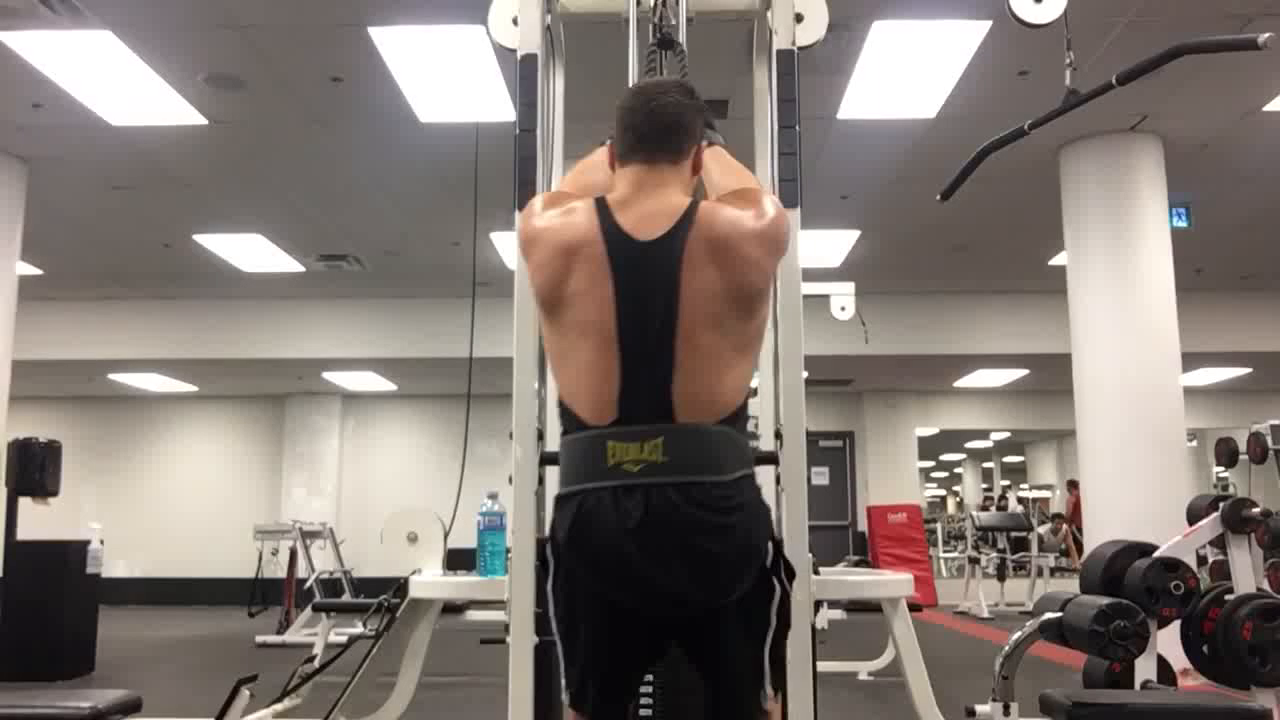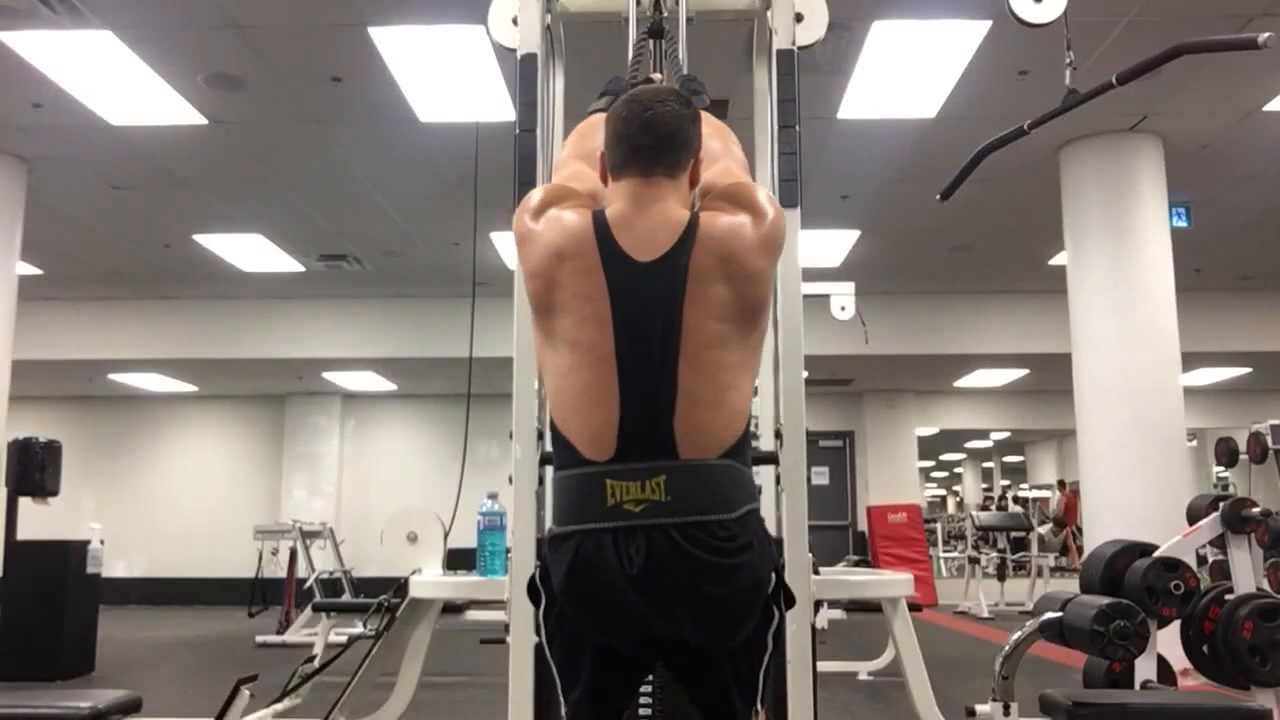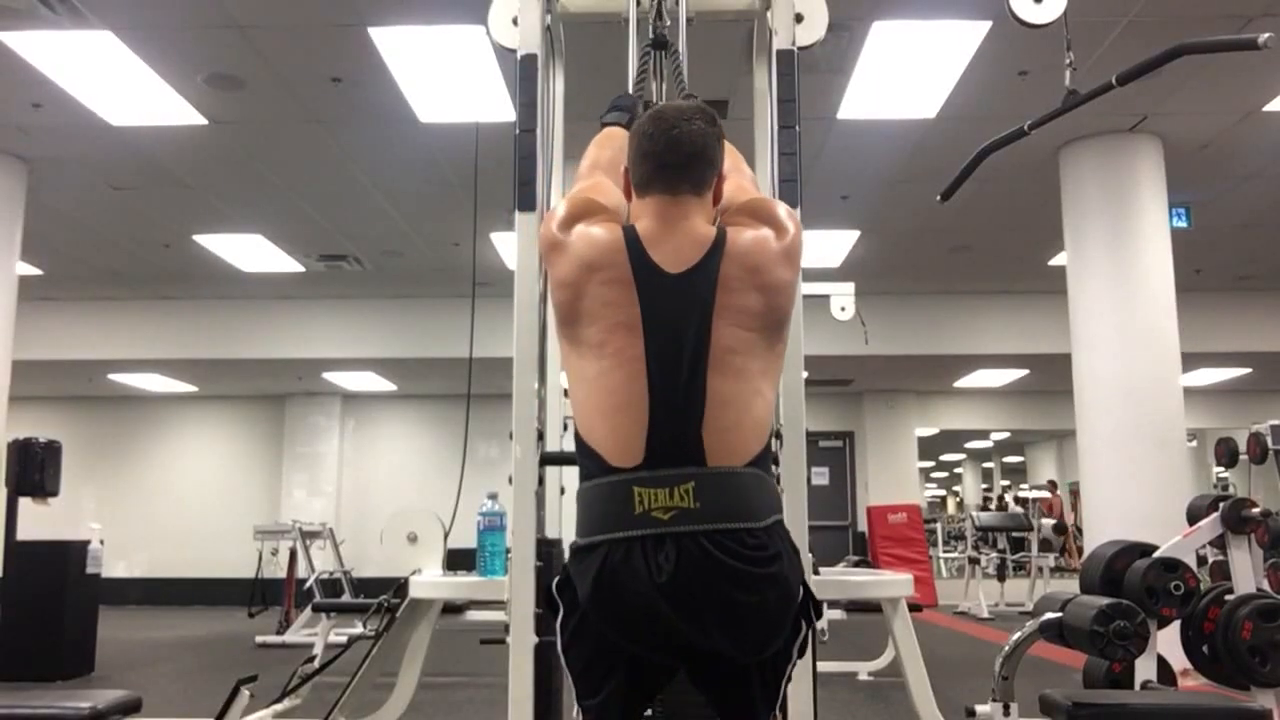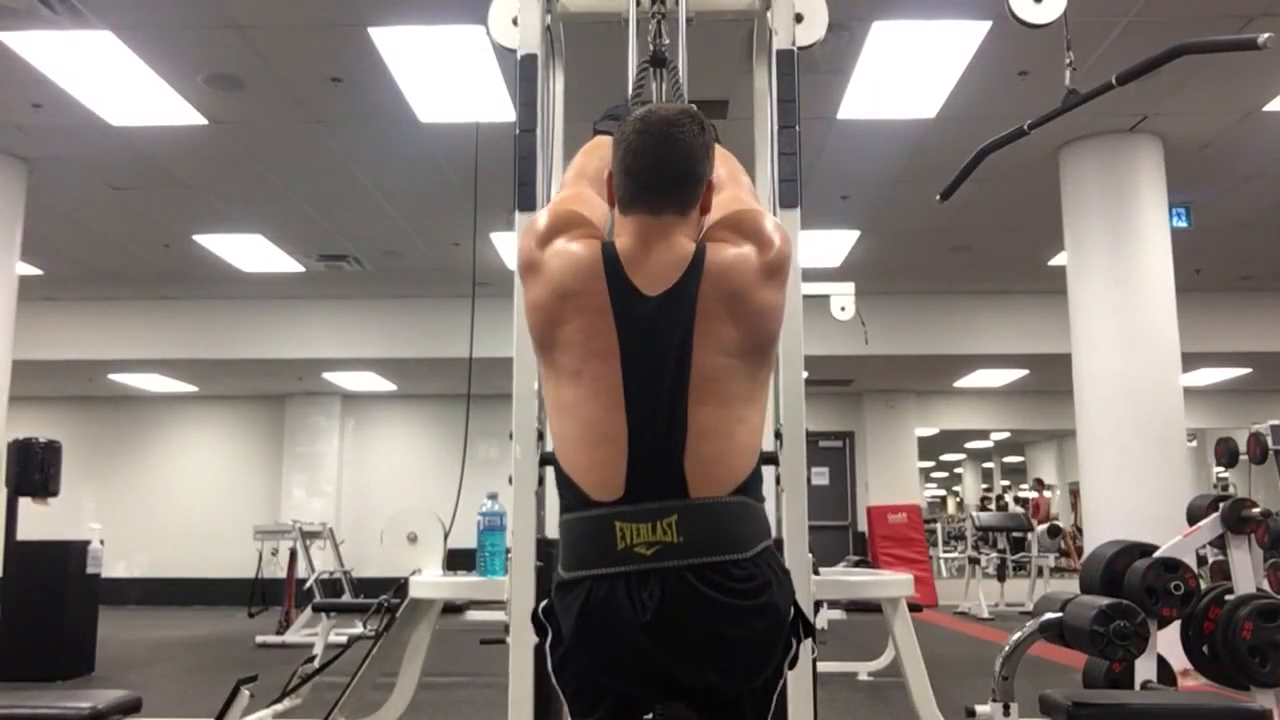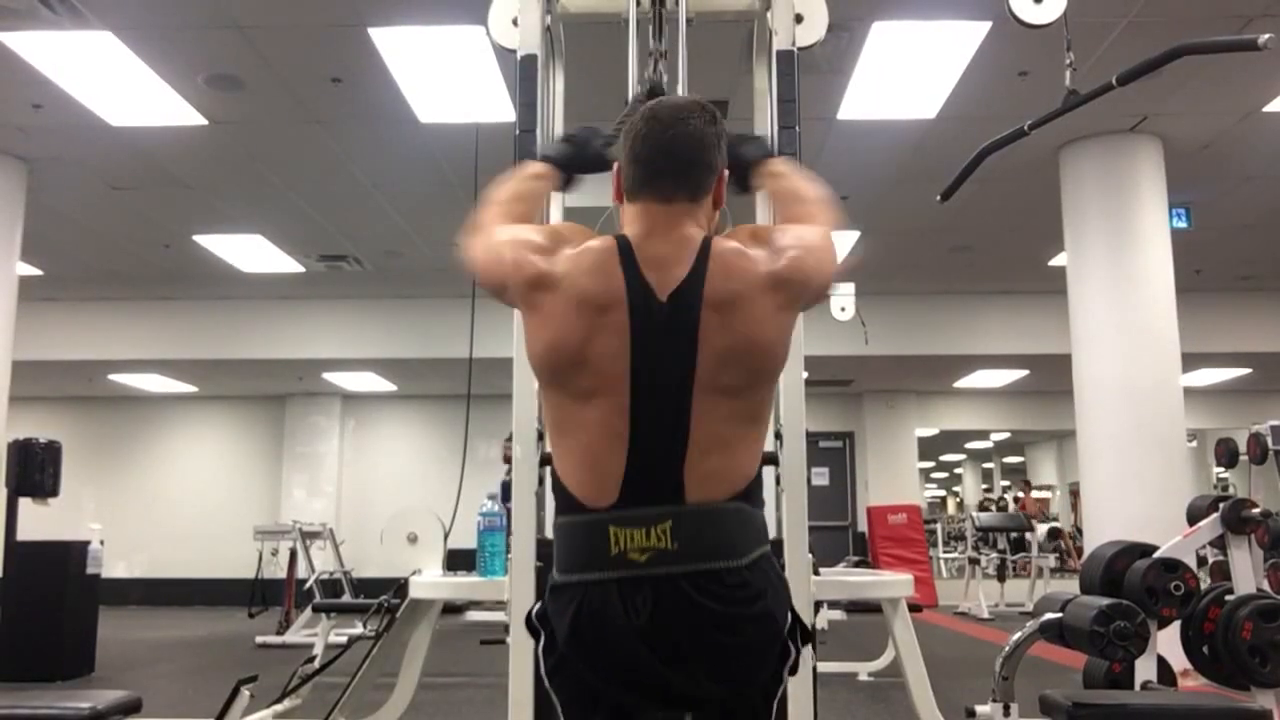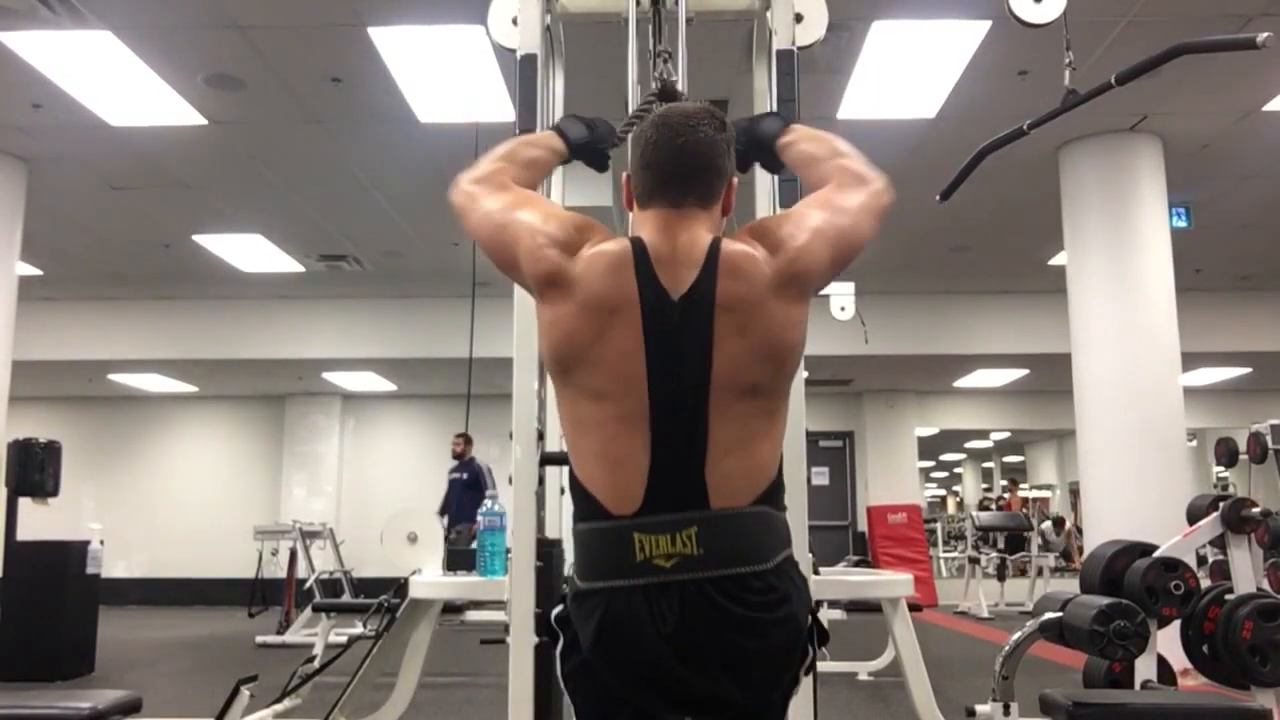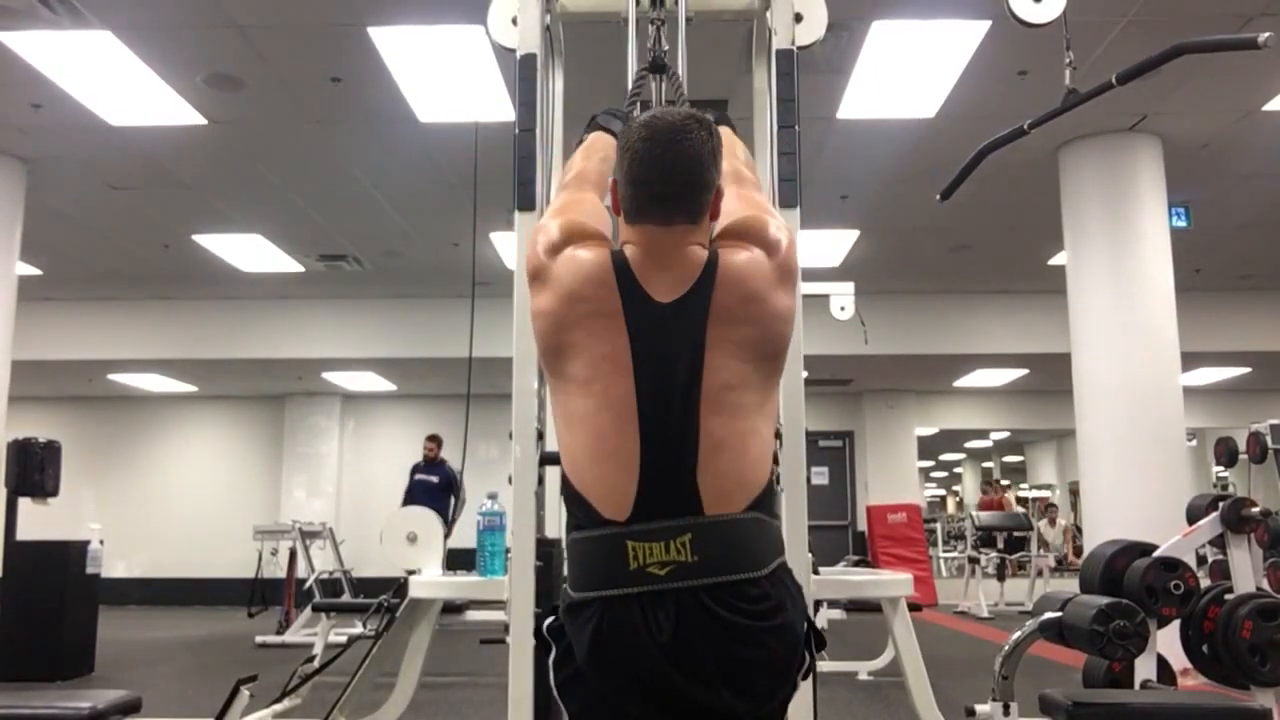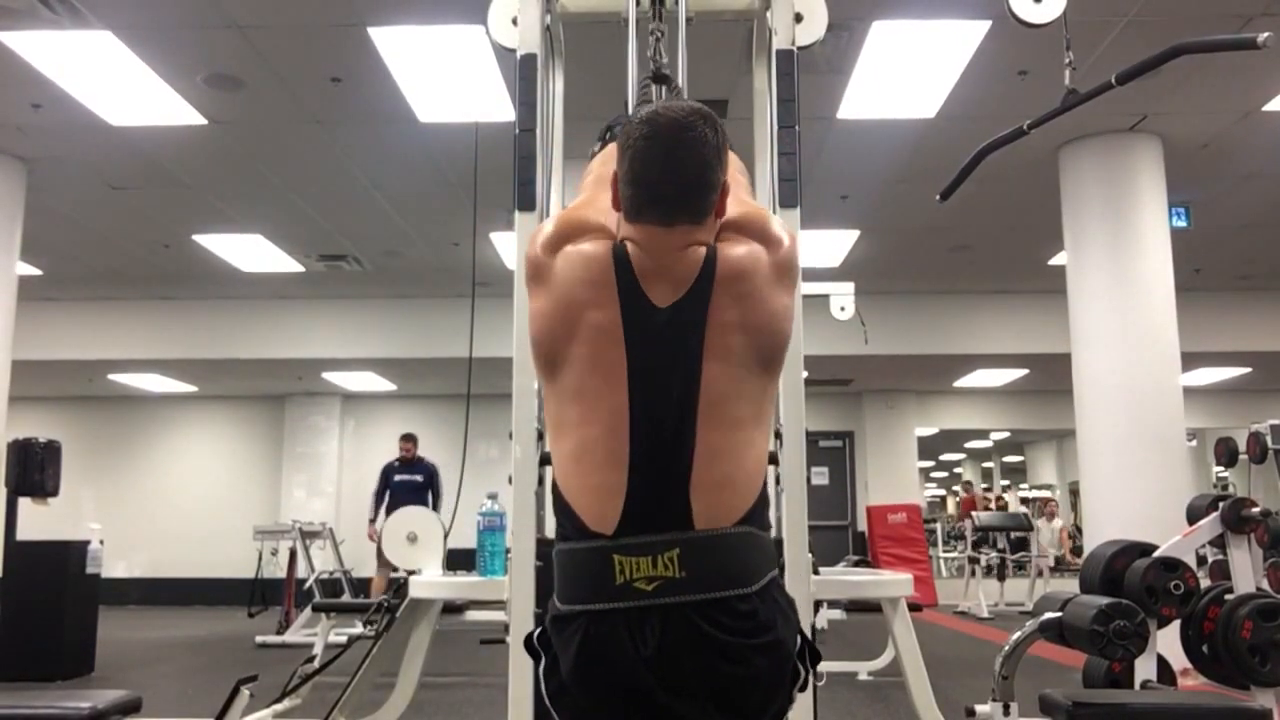
dt=0.5s
person 1, frame 1
left shoulder: (548, 227)
right shoulder: (752, 226)
left wrist: (619, 144)
right wrist: (711, 140)
left hip: (594, 517)
right hip: (715, 512)
person 1, frame 2
left shoulder: (548, 232)
right shoulder: (747, 233)
left elbow: (574, 161)
right elbow: (726, 158)
left wrist: (604, 107)
right wrist: (695, 106)
left hip: (590, 555)
right hip: (718, 552)
person 1, frame 3
left shoulder: (575, 246)
right shoulder: (769, 245)
left elbow: (596, 172)
right elbow: (740, 180)
left wrist: (617, 120)
right wrist: (700, 133)
left hip: (614, 568)
right hip: (743, 562)
person 1, frame 4
left shoulder: (553, 263)
right shoulder: (754, 262)
left elbow: (578, 183)
right elbow: (732, 186)
left wrist: (608, 129)
right wrist: (697, 135)
left hip: (600, 600)
right hip: (733, 594)
person 1, frame 5
left shoulder: (550, 271)
right shoulder: (765, 271)
left elbow: (484, 232)
right elbow: (819, 216)
left wrist: (559, 160)
right wrist: (761, 157)
left hip: (595, 607)
right hip: (731, 602)
person 1, frame 6
left shoulder: (565, 267)
right shoulder: (778, 268)
left elbow: (475, 186)
right elbow: (864, 184)
left wrist: (566, 136)
right wrist: (778, 133)
left hip: (616, 613)
right hip: (752, 609)
person 1, frame 7
left shoulder: (563, 271)
right shoulder: (761, 267)
left elbow: (579, 187)
right elbow: (740, 183)
left wrist: (605, 131)
right wrist: (715, 128)
left hip: (608, 621)
right hip: (747, 614)
person 1, frame 8
left shoulder: (561, 269)
right shoulder: (761, 265)
left elbow: (595, 192)
right elbow: (731, 186)
left wrist: (616, 143)
right wrist: (708, 143)
left hip: (597, 632)
right hip: (740, 625)
